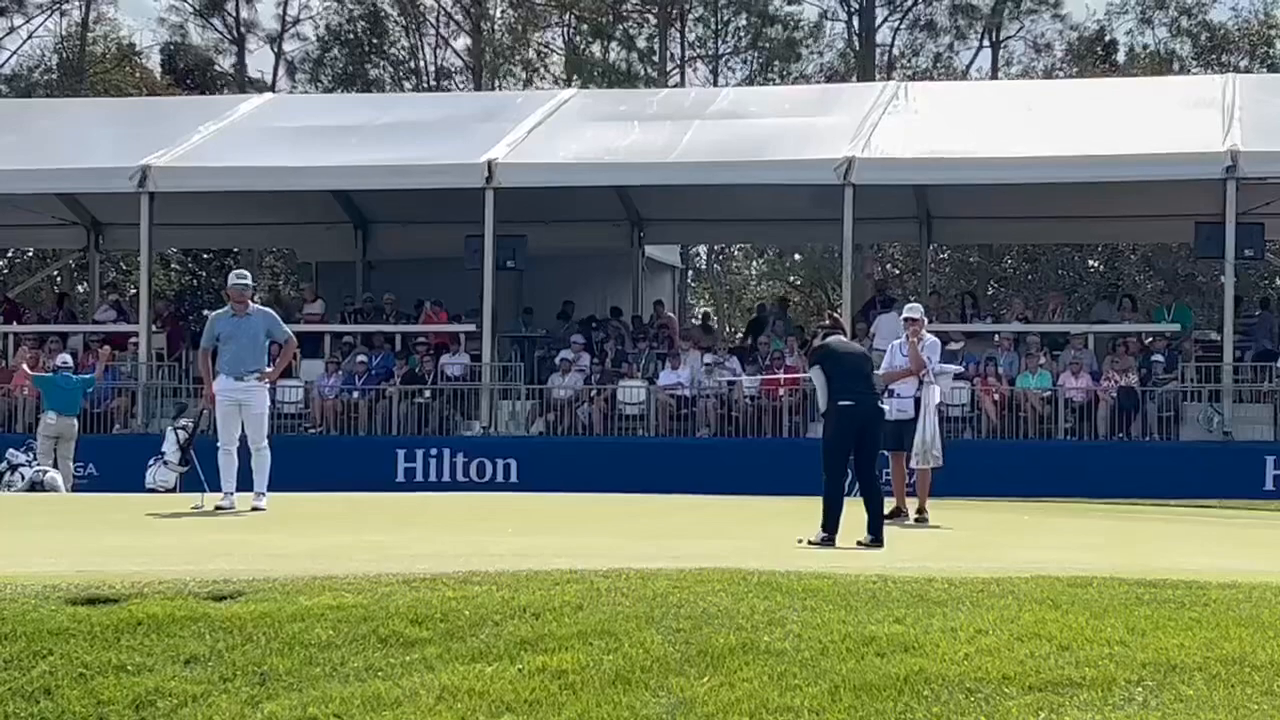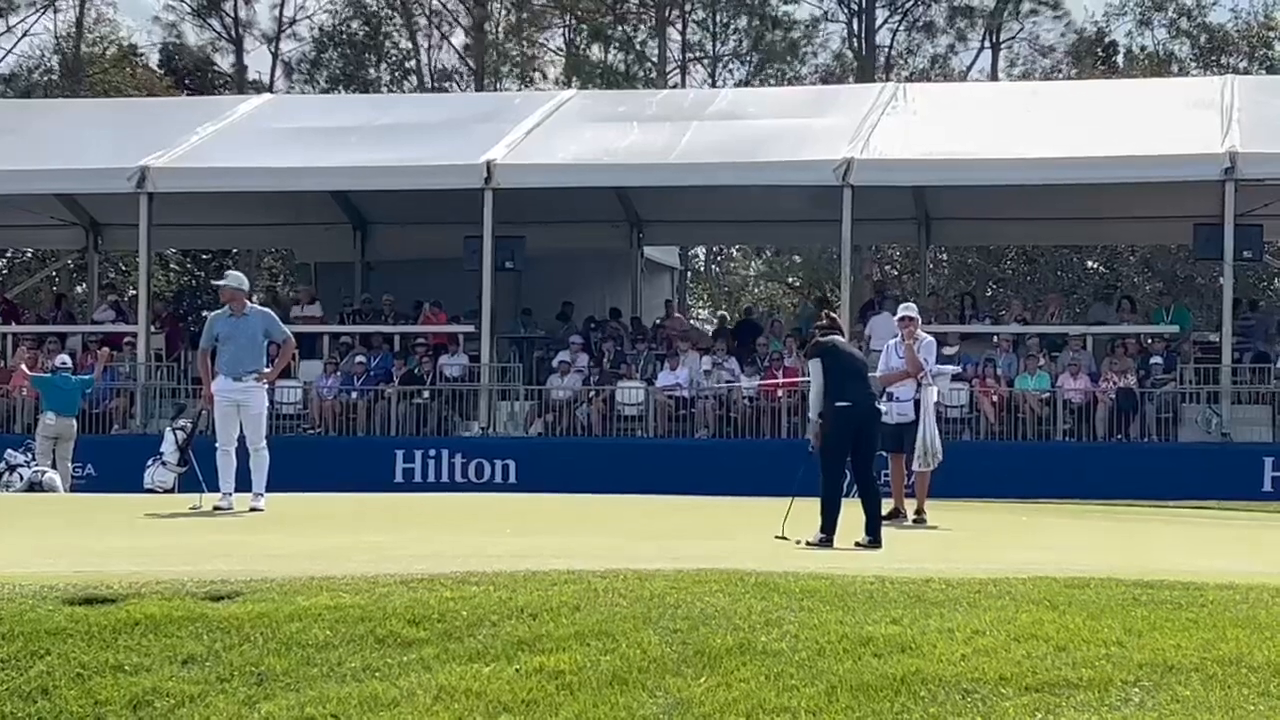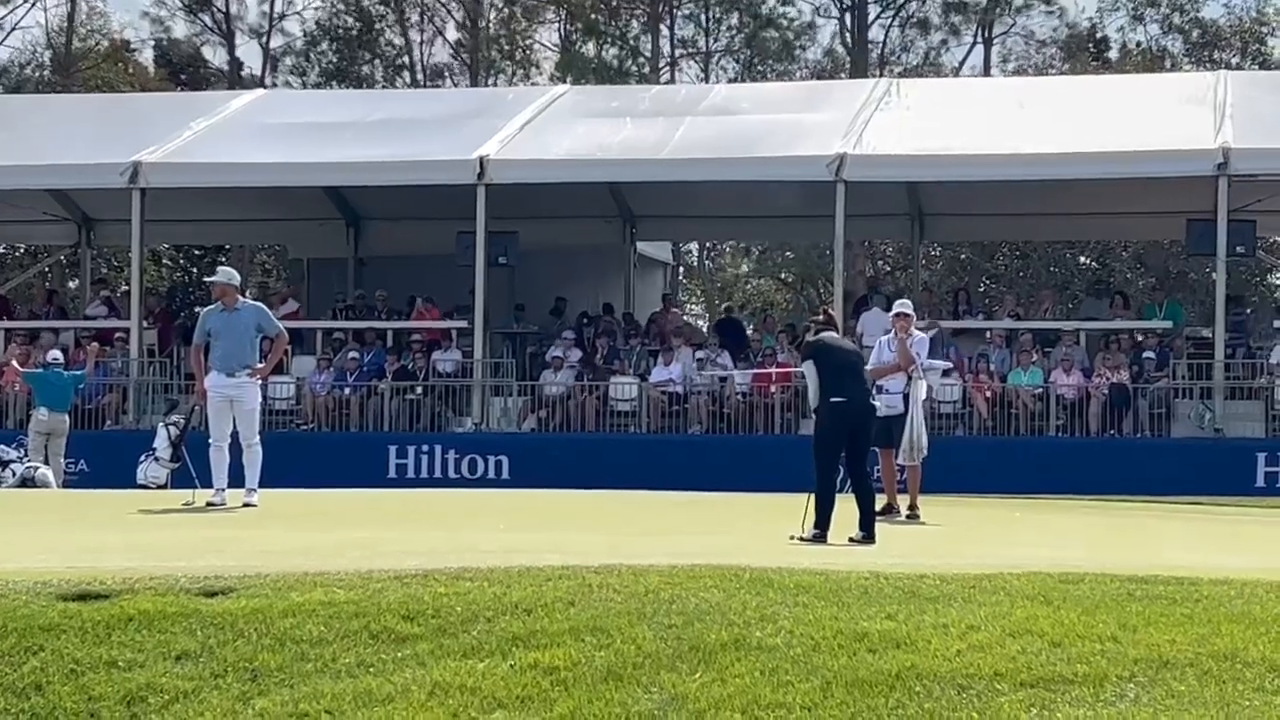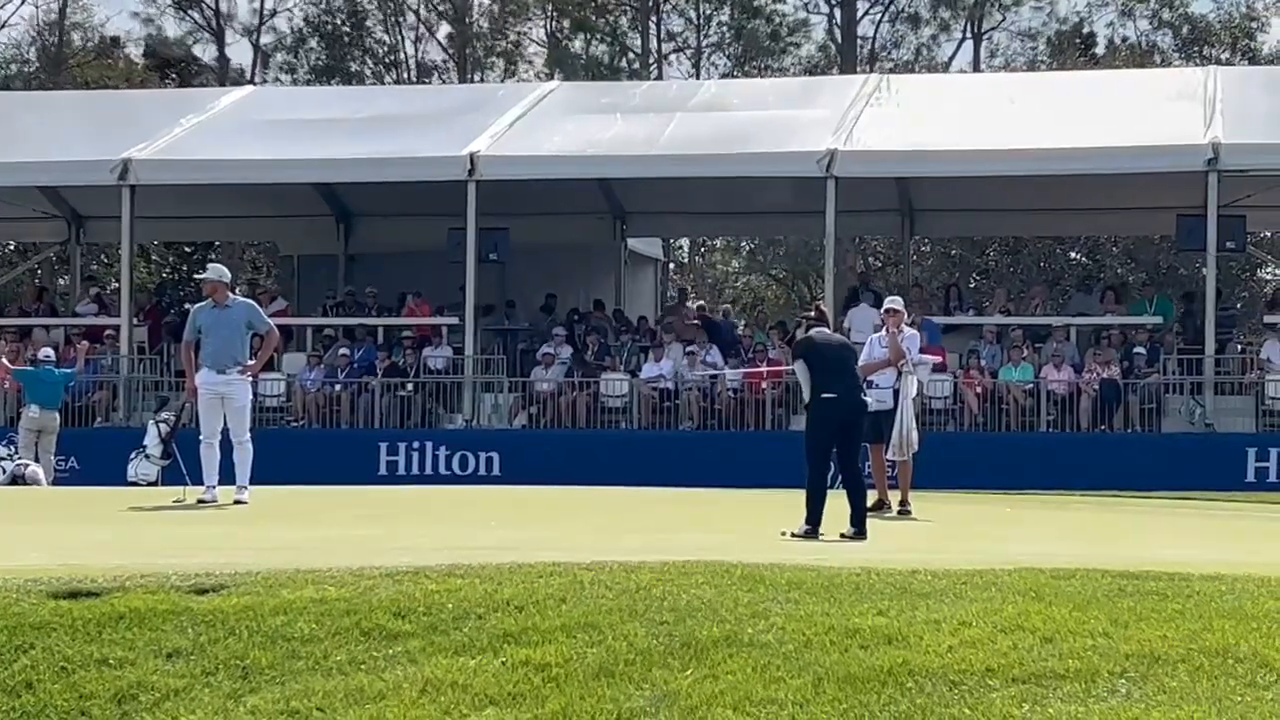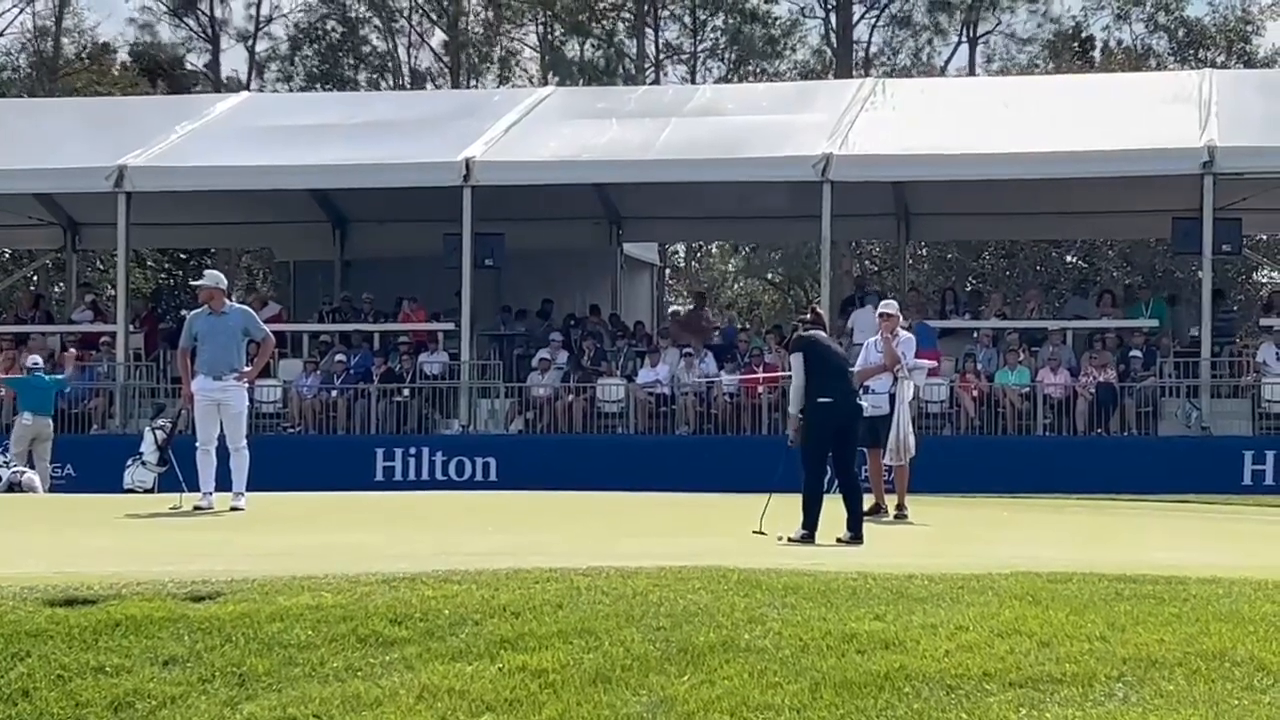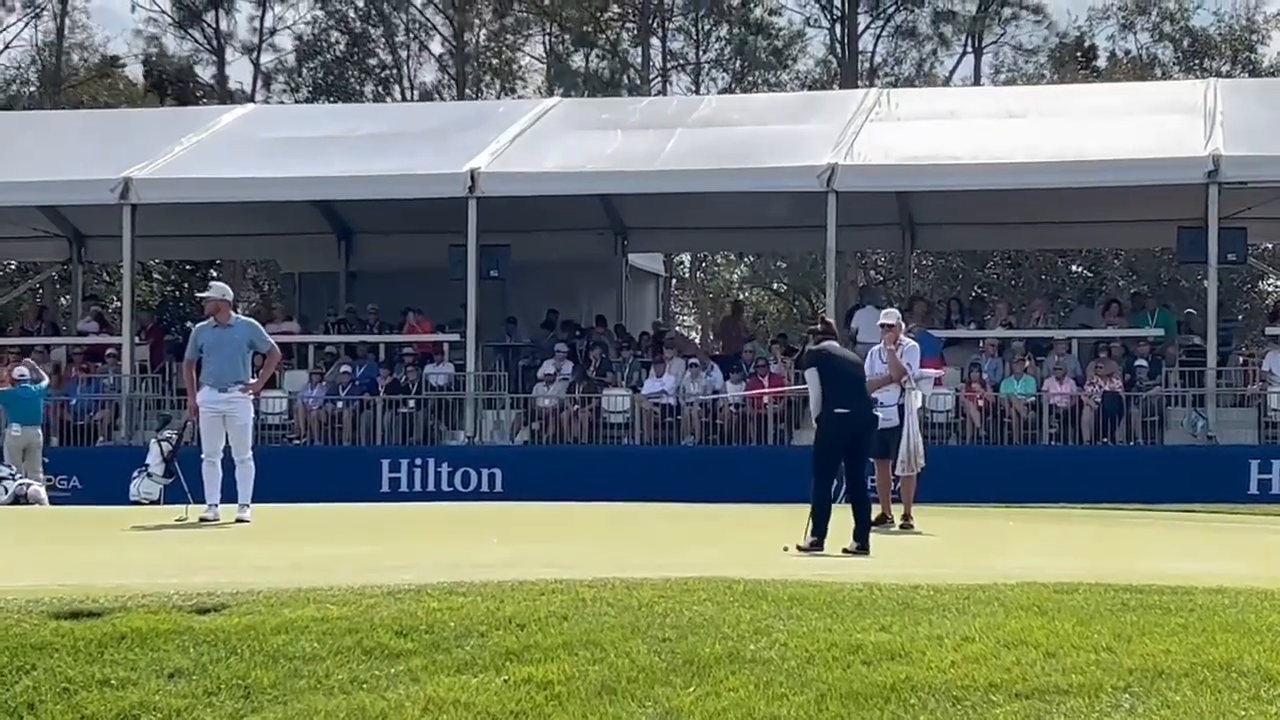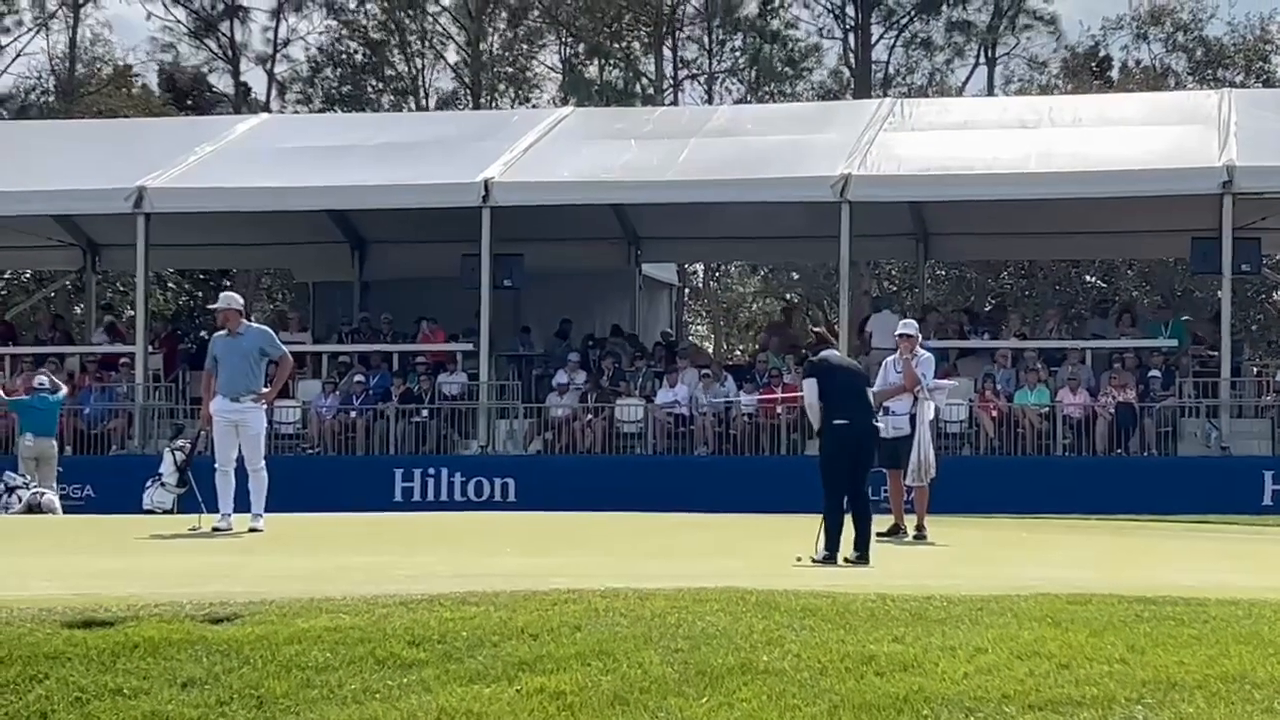
dt=0.7s
person 1, frame 1
left shoulder: (265, 316)
right shoulder: (217, 319)
left elbow: (290, 342)
right elbow: (205, 351)
left wrist: (275, 372)
right wrist: (208, 385)
left hip: (255, 385)
right hip: (225, 385)
left knee: (258, 443)
right knee: (226, 444)
left ankle: (260, 494)
right ankle: (228, 494)
person 1, frame 2
left shoulder: (263, 316)
right shoulder: (215, 319)
left elbow: (289, 343)
right elbow: (204, 352)
left wrist: (274, 372)
right wrist: (206, 386)
left hip: (252, 385)
right hip: (223, 386)
left knee: (256, 444)
right knee: (224, 444)
left ankle: (258, 494)
right ankle: (226, 494)
person 1, frame 3
left shoulder: (255, 310)
right shoulder: (208, 314)
left elbow: (282, 337)
right elbow: (197, 348)
left wrist: (267, 367)
right wrist: (200, 381)
left hip: (246, 381)
right hip: (216, 381)
left knee: (250, 439)
right knee: (218, 440)
left ankle: (251, 490)
right ankle: (219, 490)
person 1, frame 4
left shoulder: (246, 307)
right shoulder: (198, 311)
left elbow: (272, 334)
right elbow: (187, 345)
left wrist: (257, 365)
right wrist: (190, 378)
left hip: (237, 378)
right hip: (207, 378)
left knee: (240, 436)
right knee: (208, 437)
left ankle: (242, 487)
right ankle: (210, 487)
person 1, frame 5
left shoulder: (242, 314)
right shoulder: (194, 318)
left elbow: (268, 341)
right elbow: (184, 351)
left wrist: (254, 371)
right wrist: (186, 385)
left hip: (233, 384)
right hip: (203, 385)
left knee: (237, 443)
right knee: (205, 443)
left ankle: (239, 494)
right ankle: (206, 494)
person 1, frame 6
left shoulder: (248, 326)
right shoulder: (200, 330)
left elbow: (274, 353)
right elbow: (189, 363)
left wrist: (259, 383)
right wrist: (192, 396)
left hip: (238, 396)
right hip: (208, 397)
left knee: (242, 455)
right knee: (210, 455)
left ankle: (244, 506)
right ankle: (212, 506)
person 1, frame 7
left shoulder: (260, 334)
right shoulder: (217, 339)
left elbow: (286, 361)
right elbow: (209, 373)
left wrist: (272, 392)
right wrist: (206, 404)
left hip: (250, 406)
right hip: (222, 406)
left knee: (255, 464)
right knee: (223, 465)
left ankle: (257, 515)
right ankle: (225, 515)
person 2, frame 1
left shoulder: (819, 350)
right shoulder: (862, 351)
left elbow: (823, 393)
left wrist: (827, 417)
left hip: (843, 411)
right hip: (872, 410)
left knee: (834, 473)
right knee: (868, 472)
left ankle: (828, 533)
right ankle: (875, 534)
person 2, frame 2
left shoulder: (818, 346)
right shoulder: (856, 352)
left elbow: (817, 388)
left wrist: (814, 421)
left hip: (841, 412)
right hip: (869, 411)
left knee: (832, 474)
right knee: (865, 473)
left ankle: (826, 534)
right ankle: (873, 535)
person 2, frame 3
left shoulder: (811, 345)
right shoulder: (851, 347)
left elbow: (814, 388)
right elbow: (856, 381)
left wrist: (818, 414)
left hip: (835, 408)
right hip: (863, 407)
left knee: (826, 470)
right knee: (859, 469)
left ankle: (820, 529)
right ankle: (867, 530)
person 2, frame 4
left shoulder: (802, 344)
right shoulder: (845, 342)
left elbow: (807, 386)
right elbow: (850, 376)
left wrist: (811, 411)
left hip: (826, 404)
right hip: (855, 403)
left knee: (817, 466)
right knee: (851, 465)
left ankle: (811, 525)
right ankle: (858, 526)
person 2, frame 5
left shoulder: (800, 340)
right shoulder: (836, 347)
left elbow: (799, 382)
left wrist: (794, 416)
left hip: (822, 408)
right hip: (850, 407)
left knee: (814, 470)
right knee: (847, 470)
left ankle: (808, 530)
right ankle: (855, 530)
person 2, frame 6
left shoulder: (812, 354)
right shoulder: (853, 357)
left elbow: (816, 394)
right elbow: (860, 389)
left wrist: (817, 420)
left hip: (836, 418)
right hip: (865, 417)
left knee: (823, 479)
right knee: (857, 480)
left ankle: (816, 538)
right ankle: (861, 541)
person 2, frame 7
left shoulder: (814, 365)
right shoulder: (856, 366)
left elbow: (811, 402)
right elbow: (867, 400)
left wrist: (820, 429)
left hip: (838, 430)
right hip: (867, 428)
left knee: (834, 492)
right knee: (859, 490)
left ankle: (830, 551)
right ankle: (861, 551)
person 3, frame 1
left shoulder: (932, 343)
right shoulder: (895, 345)
left elbow: (920, 367)
right elbow: (884, 376)
left wrist: (914, 341)
right wrist: (908, 371)
left hip: (917, 407)
right hip: (893, 407)
right knee: (896, 456)
left ankle: (922, 508)
right ankle: (900, 506)
person 3, frame 2
left shoulder: (927, 342)
right shoulder: (890, 346)
left elbow: (917, 370)
right elbow: (882, 379)
left wrist: (909, 343)
right wrist: (906, 373)
left hip: (916, 408)
right hip: (891, 410)
right knee: (895, 458)
left ankle: (920, 509)
right ankle: (898, 507)
person 3, frame 3
left shoulder: (920, 339)
right shoulder: (882, 341)
left elbow: (909, 363)
right elbow: (872, 372)
left wrist: (902, 337)
right wrist: (897, 366)
left hip: (906, 403)
right hip: (882, 404)
right knee: (885, 453)
left ankle: (913, 505)
right ankle: (891, 503)
person 3, frame 4
left shoulder: (911, 335)
right shoulder: (874, 339)
left elbow: (899, 358)
right elbow: (862, 369)
left wrist: (893, 332)
right wrist: (886, 361)
left hip: (896, 399)
right hip: (873, 399)
right knee: (875, 449)
left ankle: (904, 500)
right ankle: (882, 499)
person 3, frame 5
left shoulder: (907, 339)
right shoulder: (870, 343)
left elbow: (895, 364)
right elbow: (858, 375)
left wrist: (887, 337)
right wrist: (882, 367)
left hip: (892, 403)
right hip: (869, 404)
right knee: (873, 454)
left ankle: (901, 505)
right ankle: (879, 503)
person 3, frame 6
left shoulder: (910, 348)
right shoulder: (874, 352)
left elbow: (900, 375)
left wrist: (891, 348)
right wrist: (888, 378)
left hip: (900, 414)
right hip: (877, 414)
right knee: (881, 465)
left ankle: (907, 515)
right ankle: (885, 513)
person 3, frame 7
left shoulder: (926, 359)
right shoulder: (888, 362)
left elbow: (914, 384)
right elbow: (877, 395)
left wrist: (906, 357)
right wrist: (901, 388)
left hip: (912, 424)
right hip: (889, 425)
right knee: (893, 475)
left ankle: (920, 525)
right ankle: (899, 524)
